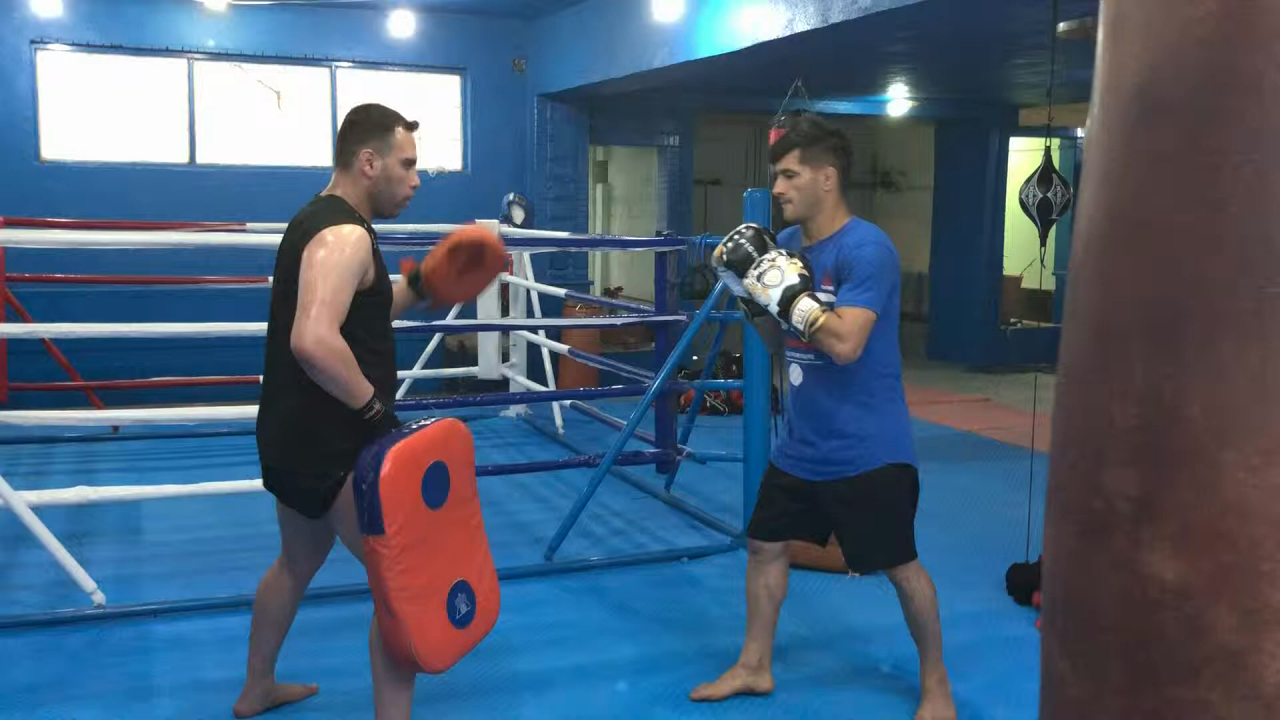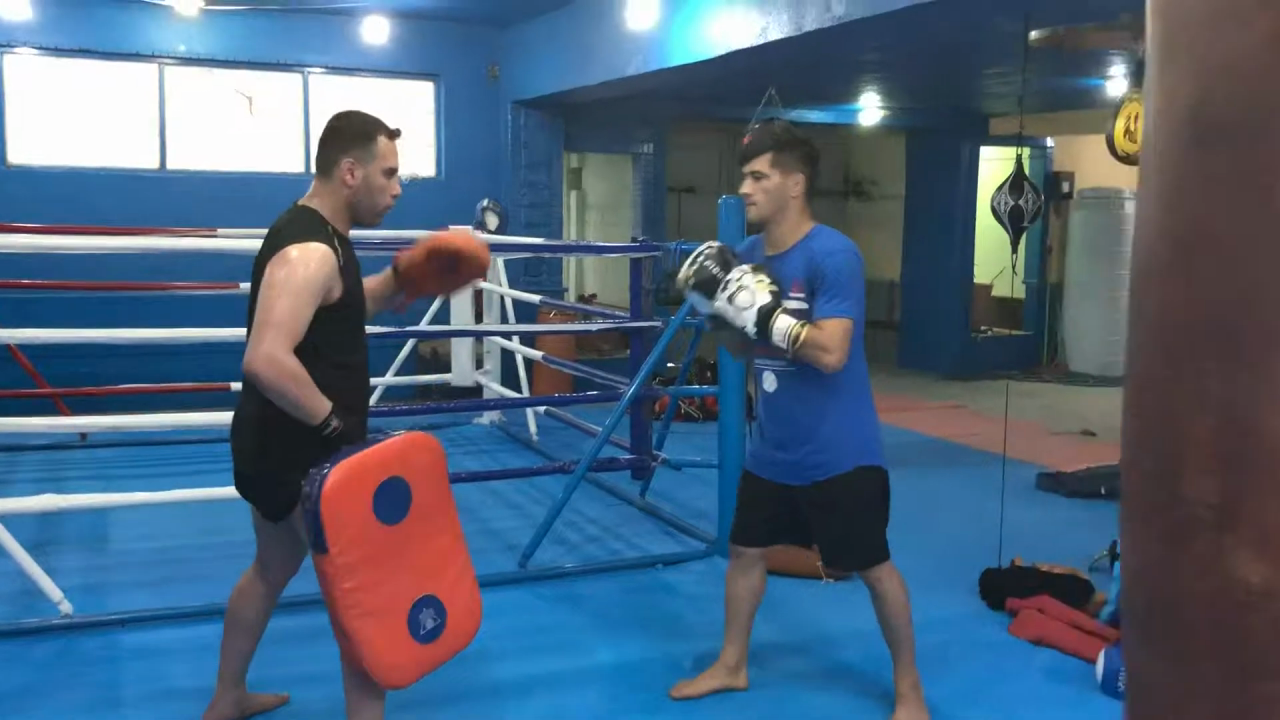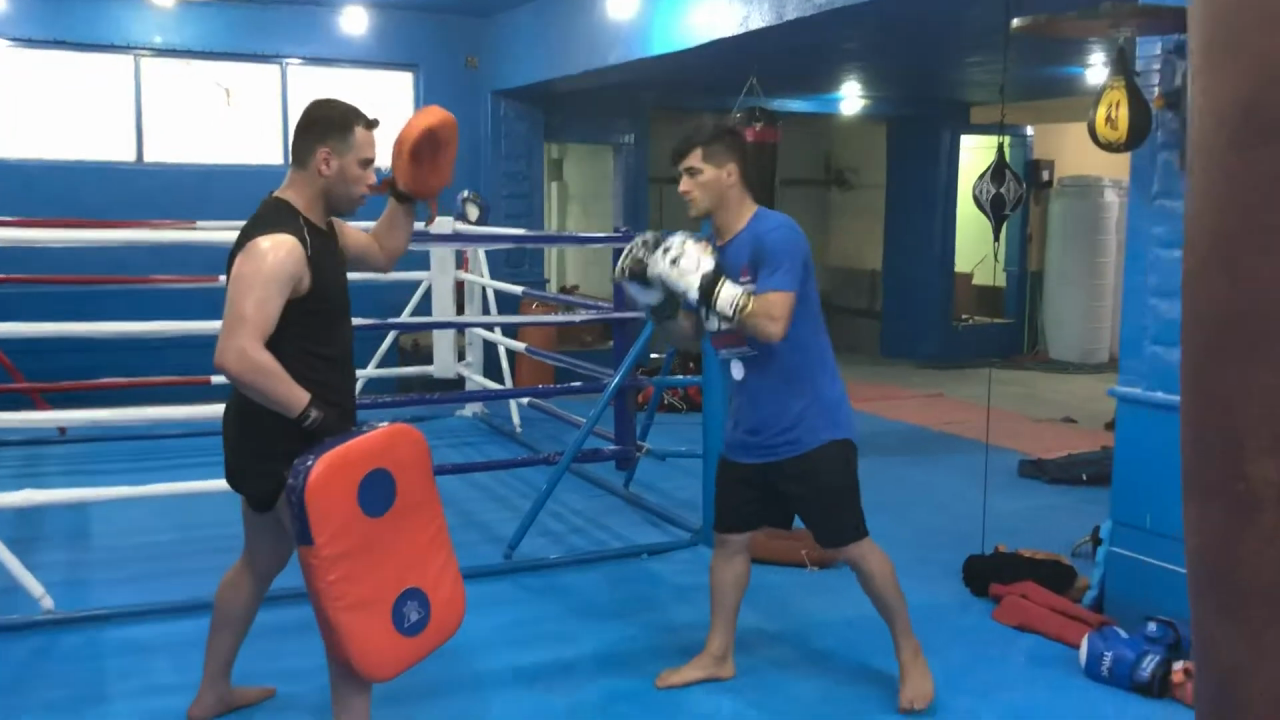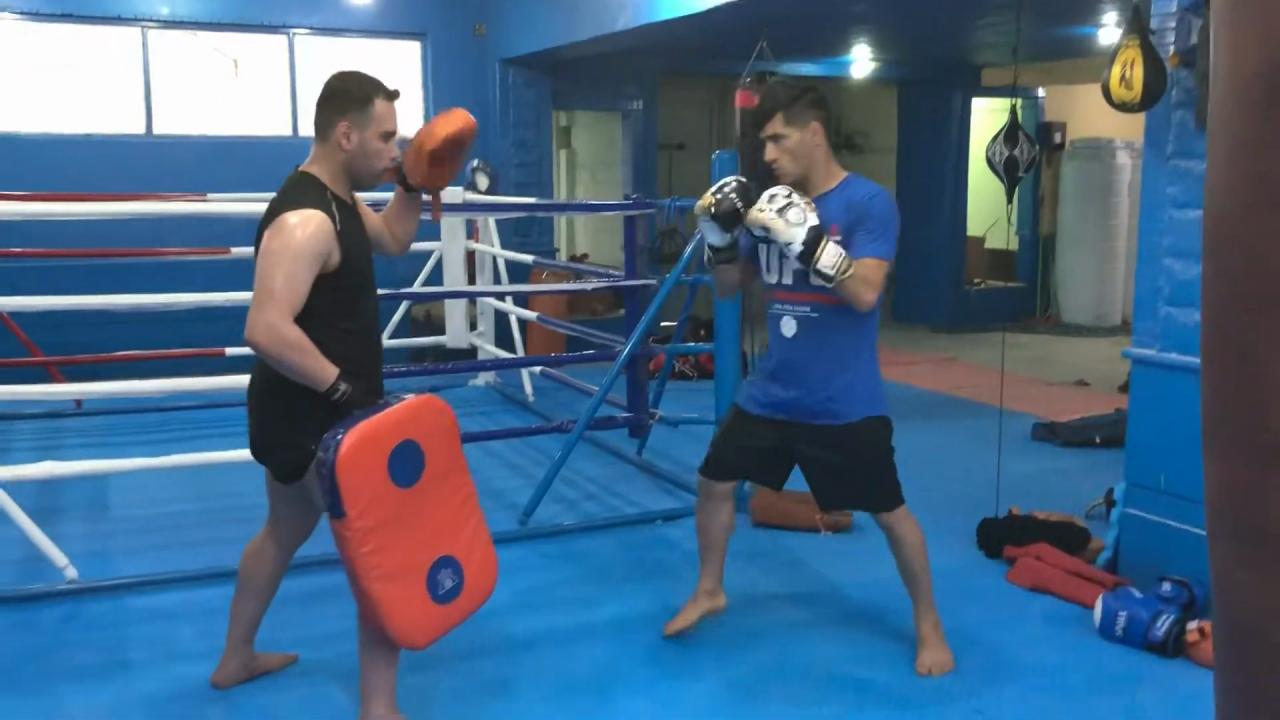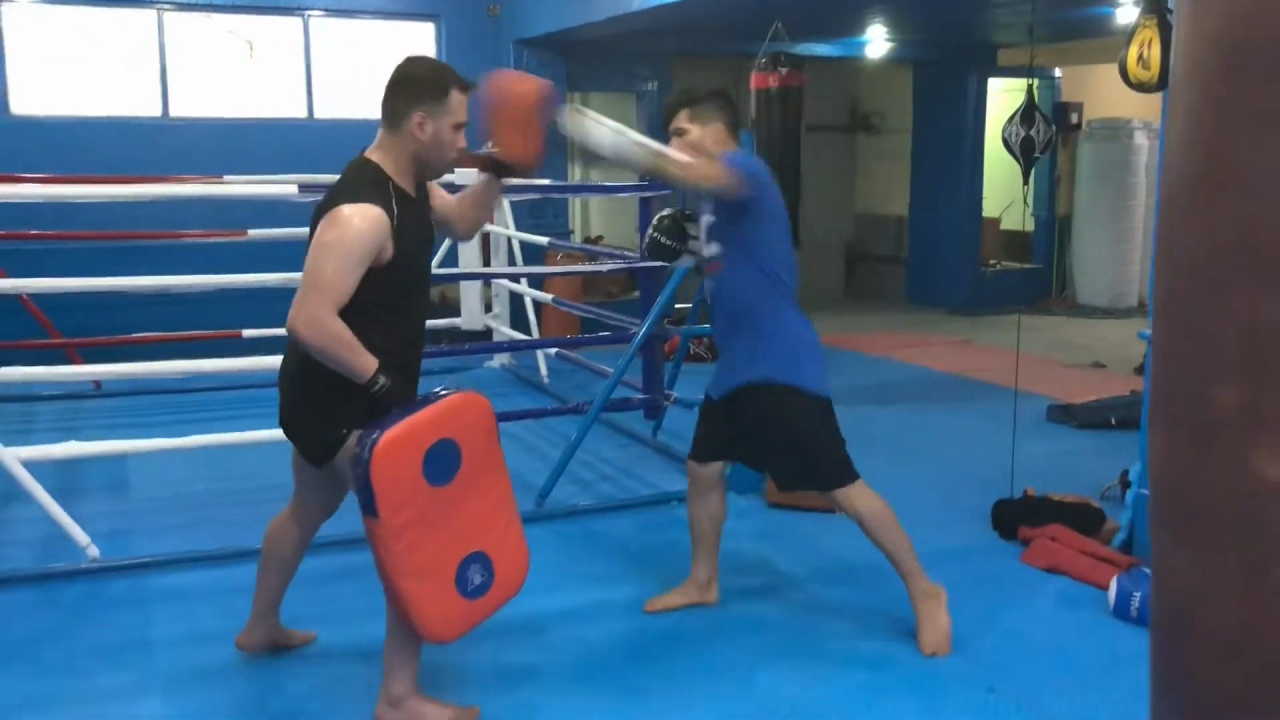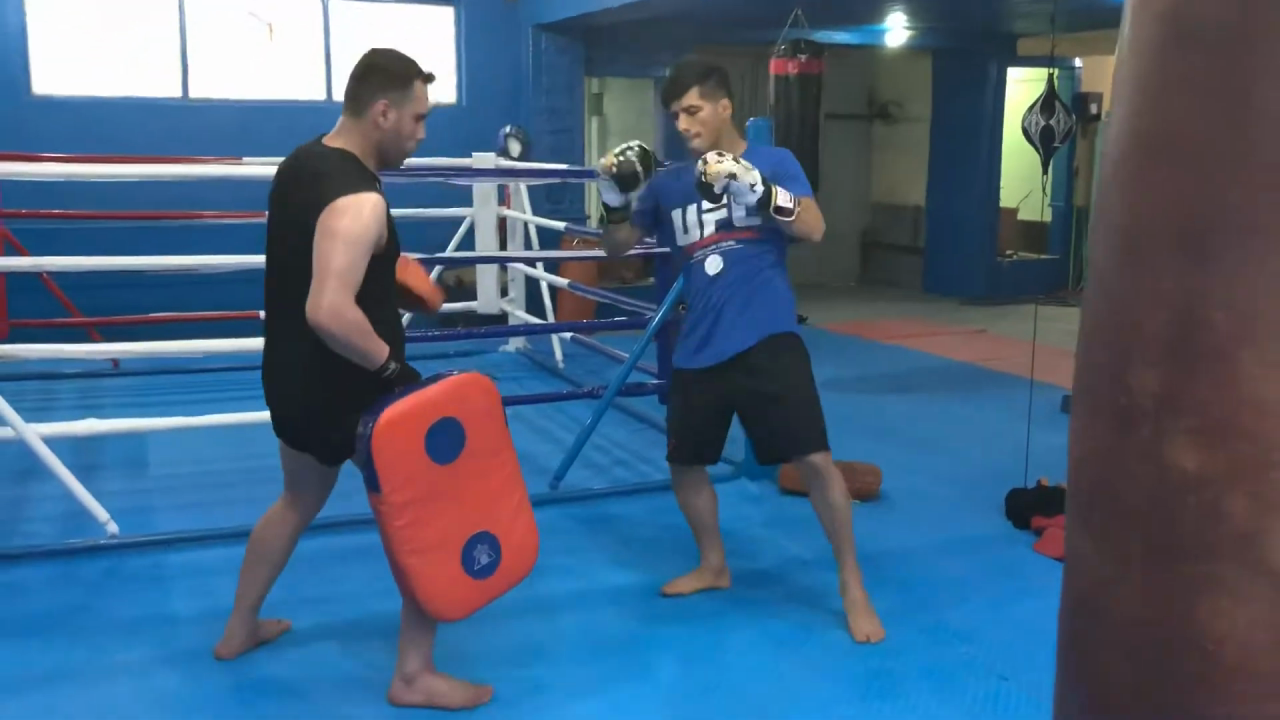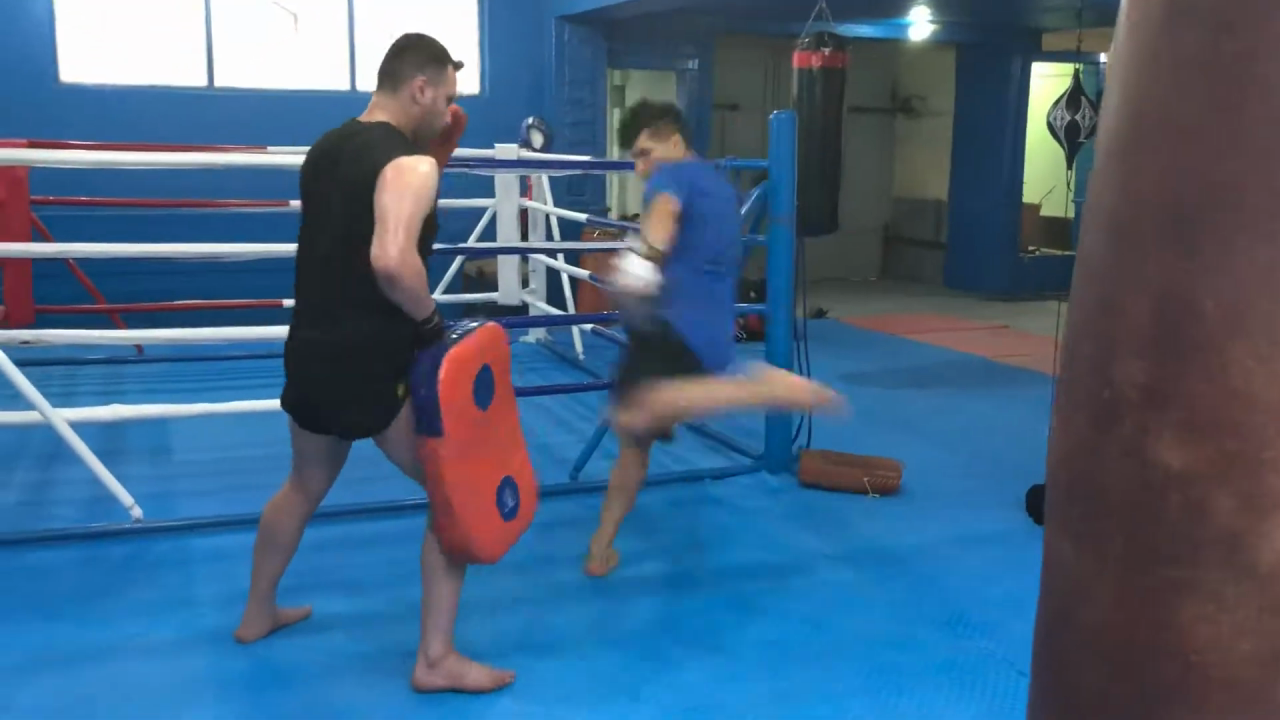
dt=0.4s
person 1, frame 1
left shoulder: (319, 222)
right shoulder: (346, 234)
right elbow: (314, 340)
left wrist: (421, 286)
right wrist: (377, 408)
left hip: (293, 434)
right hip: (330, 443)
left knee: (297, 561)
person 1, frame 2
left shoulder: (318, 235)
right shoulder: (309, 251)
left elbow: (352, 304)
right elbow: (266, 360)
left wrist: (402, 277)
right wrist: (336, 424)
left hip: (278, 445)
right hip: (300, 452)
left knee: (271, 570)
person 1, frame 3
left shoulder: (315, 226)
right shoulder: (277, 244)
left elbow: (382, 254)
right elbow: (237, 354)
left wrist: (407, 194)
right wrist: (314, 414)
left hip: (277, 440)
right hip: (288, 445)
left knee: (260, 561)
person 1, frame 4
left shoulder: (335, 199)
right shoulder: (306, 220)
left elbow: (393, 240)
right elbow: (266, 330)
left wrist: (416, 184)
right wrist: (345, 389)
left hip: (299, 412)
right hip: (316, 415)
left knee: (284, 531)
left ankle: (236, 658)
person 1, frame 5
left shoulder: (392, 178)
right shoulder: (360, 211)
left elbow: (459, 222)
right elbow: (307, 321)
left wrist: (497, 170)
right wrist: (380, 383)
left hip: (323, 393)
right hip: (347, 401)
left knee: (308, 508)
left ankle: (261, 624)
person 1, frame 6
left shoulder: (299, 165)
right shoulder: (357, 199)
right elbow: (329, 312)
left wrist: (382, 267)
right wrist: (392, 368)
left hip: (289, 376)
right hip: (346, 385)
left knee: (299, 501)
left ankle: (238, 629)
right ankle: (414, 676)
person 1, frame 7
left shoulder: (326, 149)
right shoulder: (412, 163)
right elbow: (392, 261)
right wrist: (431, 322)
left hip: (312, 353)
right hip: (378, 360)
left knee: (302, 487)
left ankle: (258, 613)
right ankle: (436, 659)
person 2, frame 1
left shoulder: (867, 248)
right shoulder: (787, 242)
left elbow: (845, 344)
left wrist: (785, 291)
right wrist: (748, 289)
left hip: (867, 449)
right hip: (801, 443)
left knee: (900, 565)
right knee: (764, 545)
right ankle: (753, 667)
person 2, frame 2
left shoulder: (833, 254)
right shoulder: (746, 254)
left elbow: (831, 353)
left wrist: (761, 312)
right wrist: (713, 303)
left hip: (840, 451)
right hip: (773, 448)
left knee: (872, 566)
right knee: (746, 552)
right ankle: (732, 664)
person 2, frame 3
left shoulder: (778, 234)
right shoulder: (701, 245)
left elbow: (771, 325)
right elbow: (690, 334)
left wrist: (704, 279)
right wrist: (657, 296)
left hip: (811, 428)
right hip: (747, 433)
left knee: (852, 544)
right knee: (729, 539)
left ankle: (910, 655)
right ankle: (718, 653)
person 2, frame 4
left shoulder: (869, 202)
right shoulder: (773, 204)
left elbow: (866, 294)
right elbow: (730, 282)
left wrist: (806, 237)
right wrist: (718, 234)
left hip: (847, 401)
right hip: (772, 391)
left knee: (890, 512)
right knee: (714, 481)
left ankle: (928, 625)
right ankle: (709, 589)
person 2, frame 5
left shoulder: (748, 171)
right shoulder: (718, 206)
left elbow: (705, 174)
left wrist: (617, 143)
right wrist: (679, 244)
left hip: (783, 368)
right hip: (739, 368)
left knee: (838, 486)
right knee: (702, 470)
left ankle: (924, 593)
right ankle: (701, 582)
person 2, frame 6
left shoulder: (773, 161)
right shoulder: (670, 181)
left elbow: (814, 229)
right elbow: (619, 244)
left wrist: (750, 183)
right wrist: (616, 193)
left hip: (769, 340)
right hip: (698, 351)
left knee: (814, 461)
right knee: (686, 466)
left ankle: (852, 585)
right ankle: (714, 565)
person 2, frame 7
left shoulder: (678, 177)
right shoulder: (716, 192)
left elbow: (659, 219)
left wrist: (633, 266)
left hip: (677, 326)
right hip: (705, 341)
left knee: (638, 419)
right knee: (632, 432)
left ankle: (780, 388)
right ankle: (602, 543)
